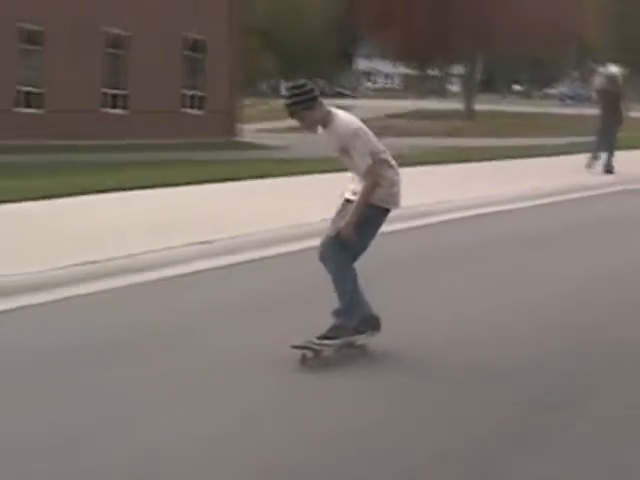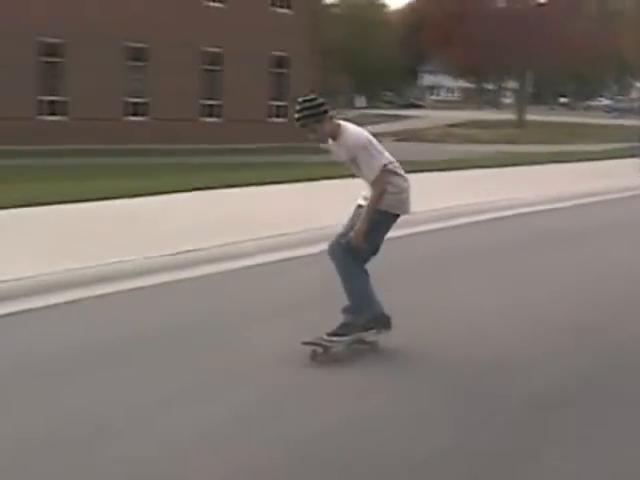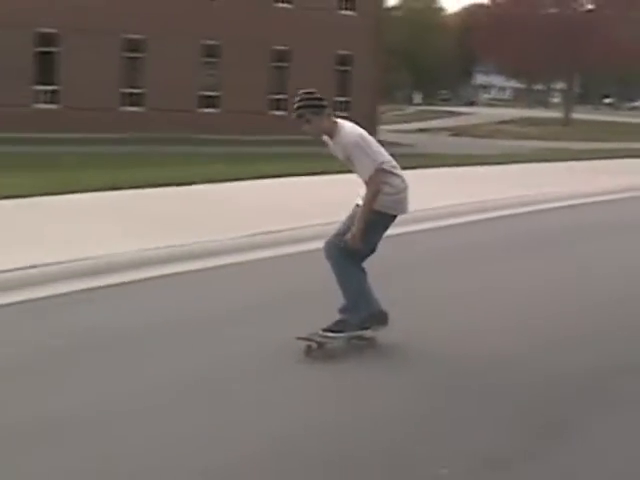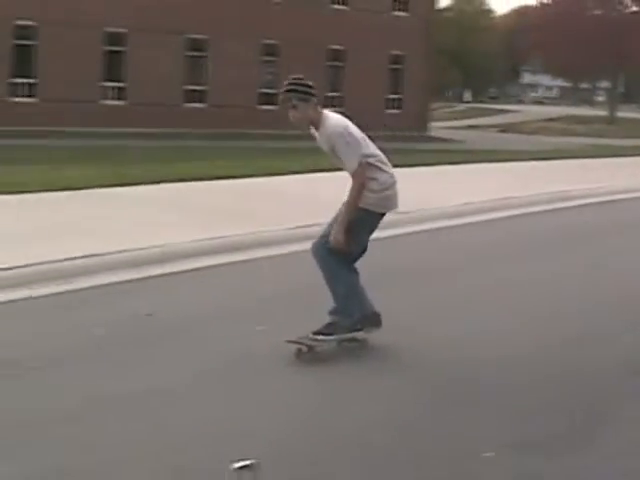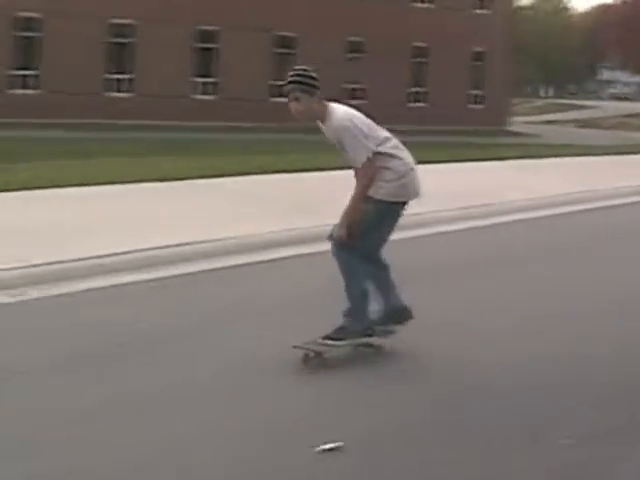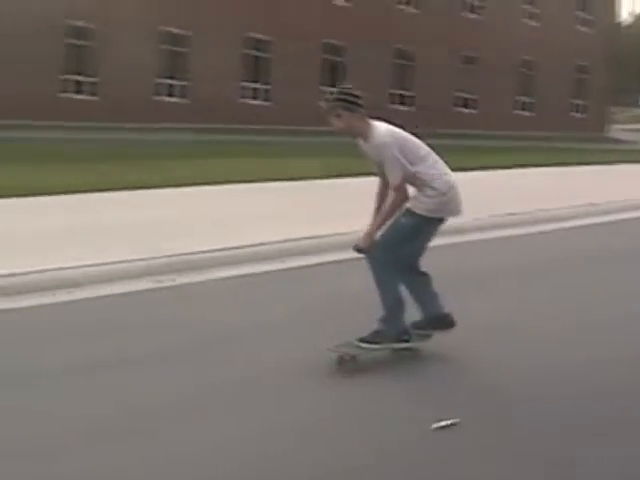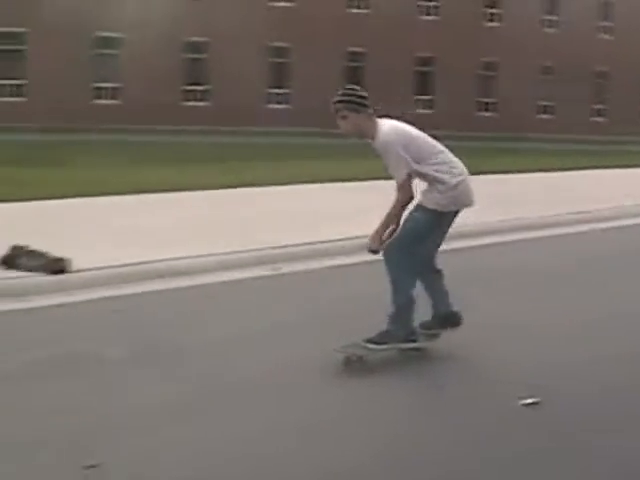
dt=0.2s
person 1, frame 1
left shoulder: (348, 129)
right shoulder: (324, 125)
left elbow: (374, 178)
left wrist: (351, 221)
left hip: (380, 191)
right hip: (362, 187)
left knee: (336, 249)
right knee: (329, 252)
left ankle: (350, 320)
right ankle: (362, 317)
person 1, frame 2
left shoulder: (355, 141)
right shoulder: (335, 138)
left elbow: (381, 187)
left wrist: (361, 229)
left hip: (390, 196)
right hip: (376, 194)
left knee: (344, 251)
right knee: (343, 253)
left ankle: (359, 317)
right ankle: (374, 315)
person 1, frame 3
left shoulder: (350, 139)
right shoulder: (331, 136)
left elbow: (374, 186)
left wrist: (357, 230)
left hip: (388, 195)
right hip: (377, 193)
left knee: (338, 249)
right knee: (344, 252)
left ankle: (355, 316)
right ankle: (372, 312)
person 1, frame 4
left shoulder: (335, 130)
right shoulder: (319, 128)
left elbow: (359, 180)
left wrist: (340, 227)
left hip: (375, 192)
right hip: (367, 190)
left knee: (326, 249)
right knee: (336, 253)
left ankle: (346, 318)
right ankle: (365, 314)
person 1, frame 5
left shoulder: (341, 122)
right shoulder: (326, 119)
left elbow: (368, 173)
left wrist: (345, 220)
right wrist: (352, 214)
left hip: (394, 180)
right hip: (389, 179)
left knee: (346, 245)
right knee: (363, 249)
left ankle: (358, 322)
right ankle: (395, 308)
person 1, frame 6
left shoulder: (383, 140)
right shoulder: (367, 138)
left elbow: (399, 194)
right elbow: (385, 182)
left wrist: (371, 232)
right wrist: (375, 225)
left hip: (436, 197)
right hip: (433, 195)
left knee: (380, 254)
right knee: (400, 258)
left ankle: (394, 328)
right ankle: (436, 315)
person 1, frame 7
left shoulder: (387, 138)
right shoulder: (383, 130)
left elbow: (406, 193)
right elbow: (404, 182)
left wrist: (380, 231)
right wrist: (395, 223)
left hip: (448, 190)
right hip: (448, 187)
left knee: (398, 253)
right knee: (417, 253)
left ankle: (401, 328)
right ankle: (444, 312)
